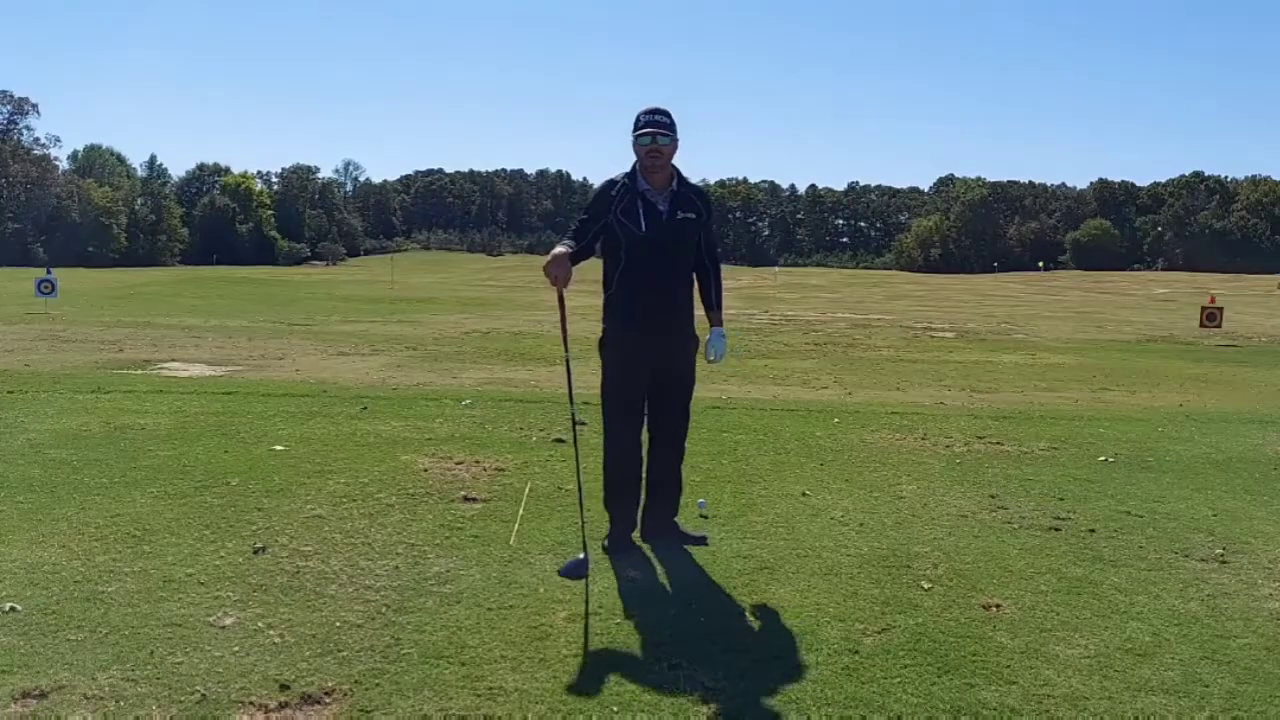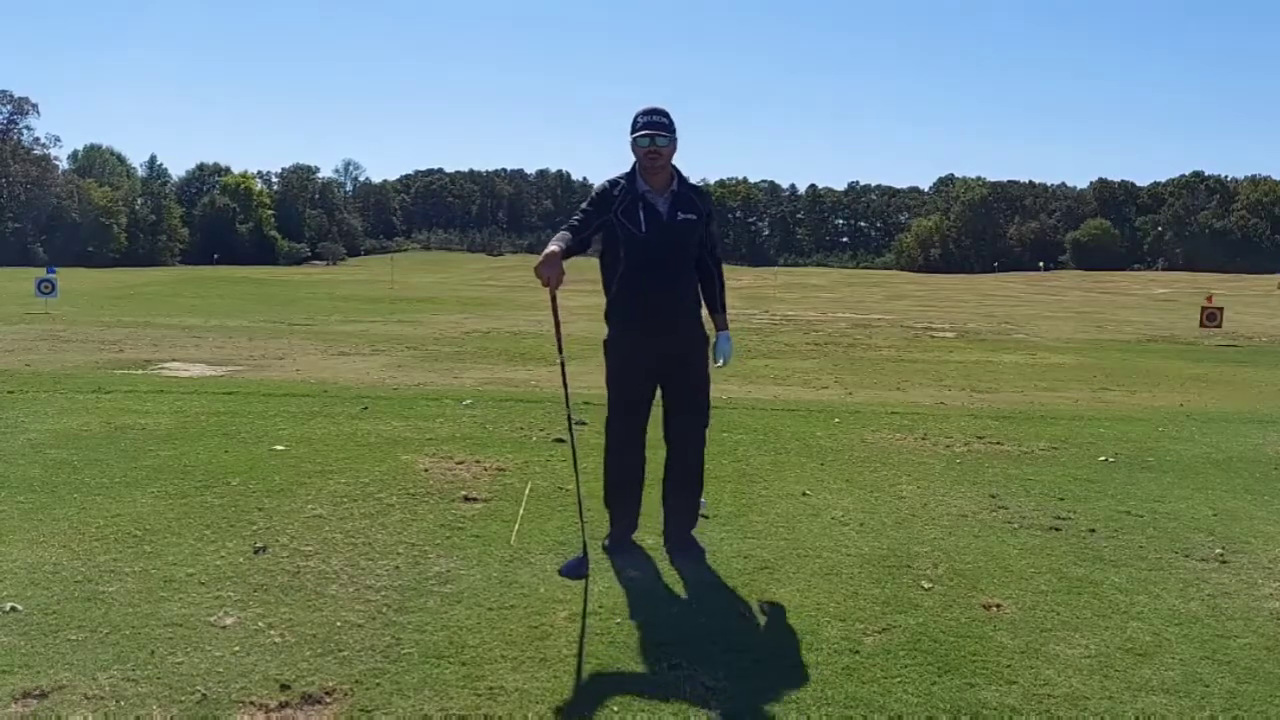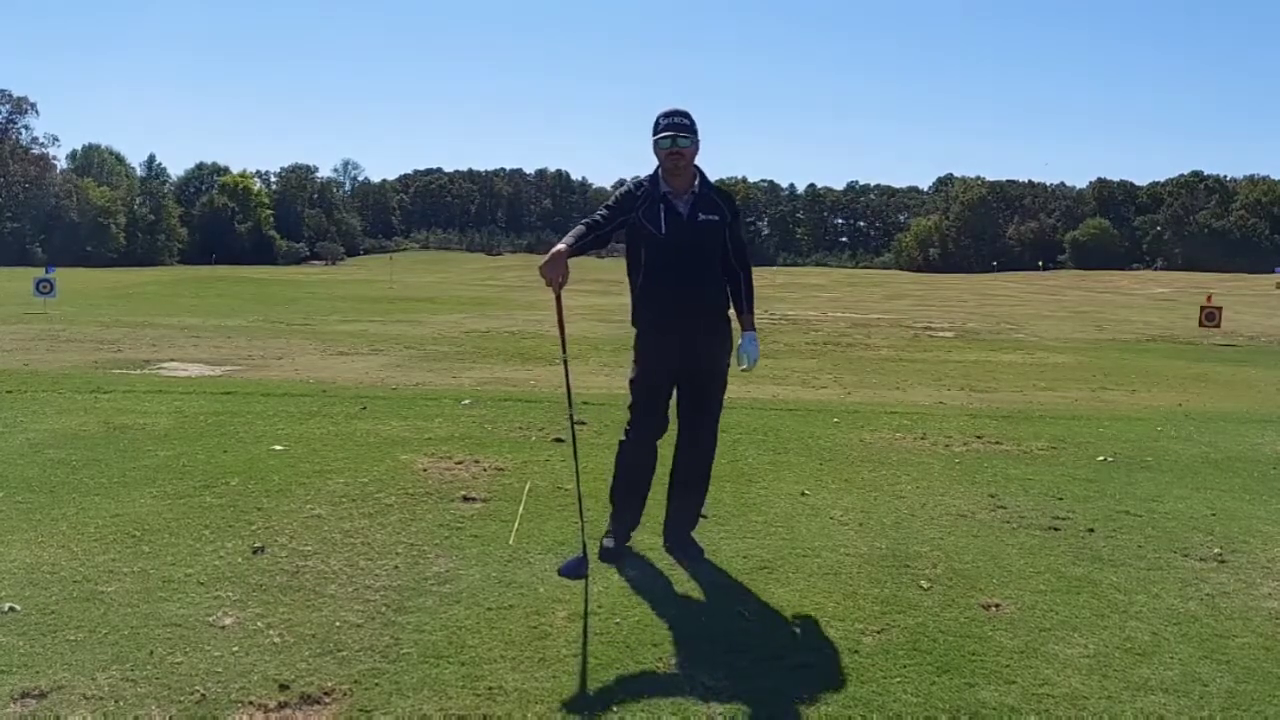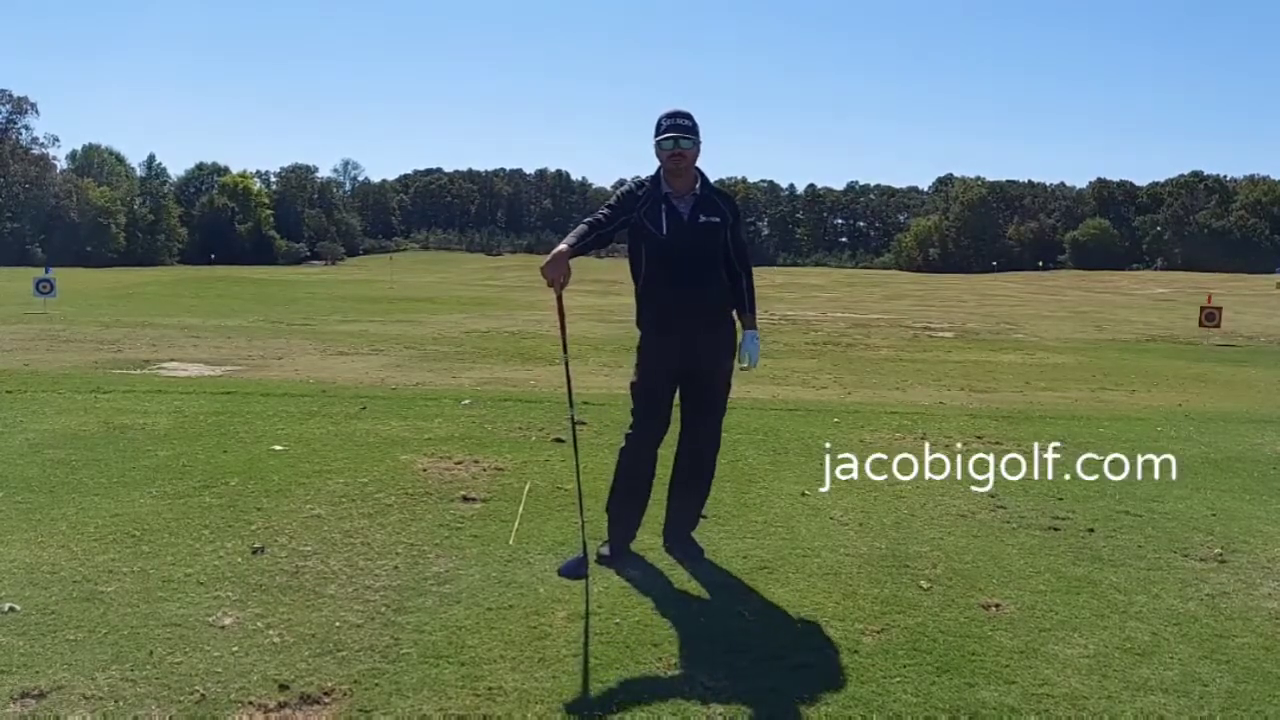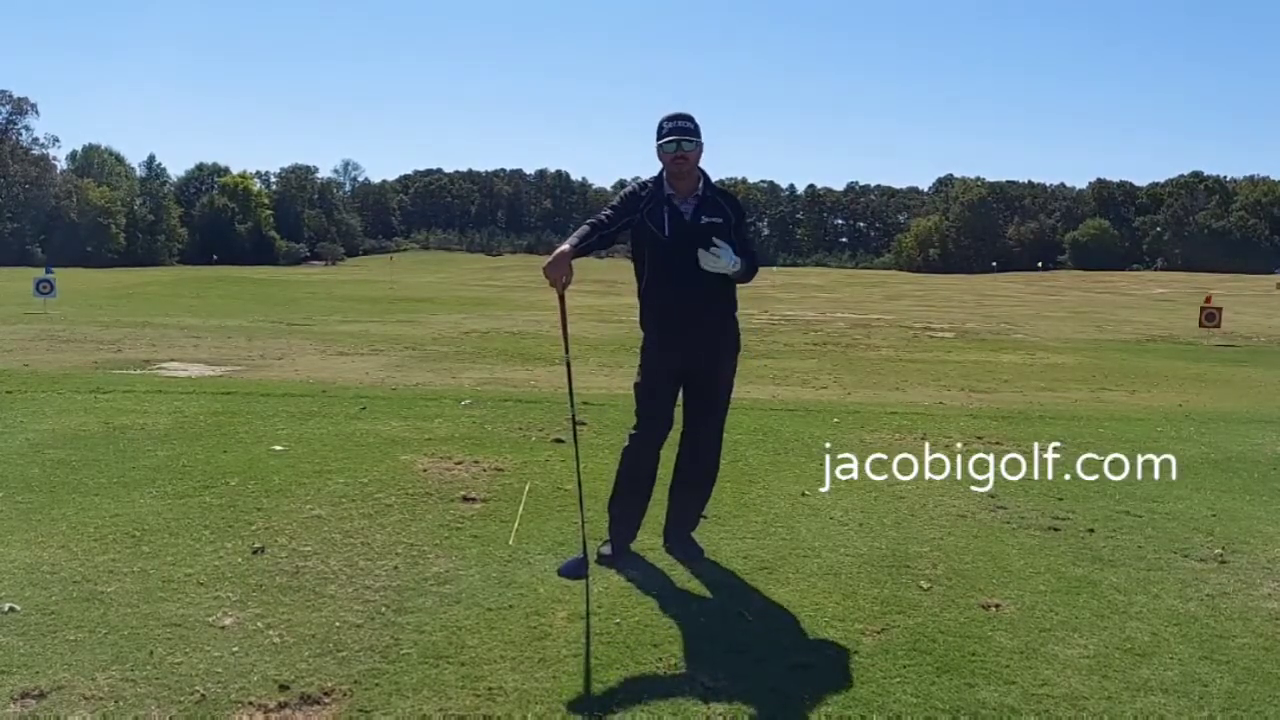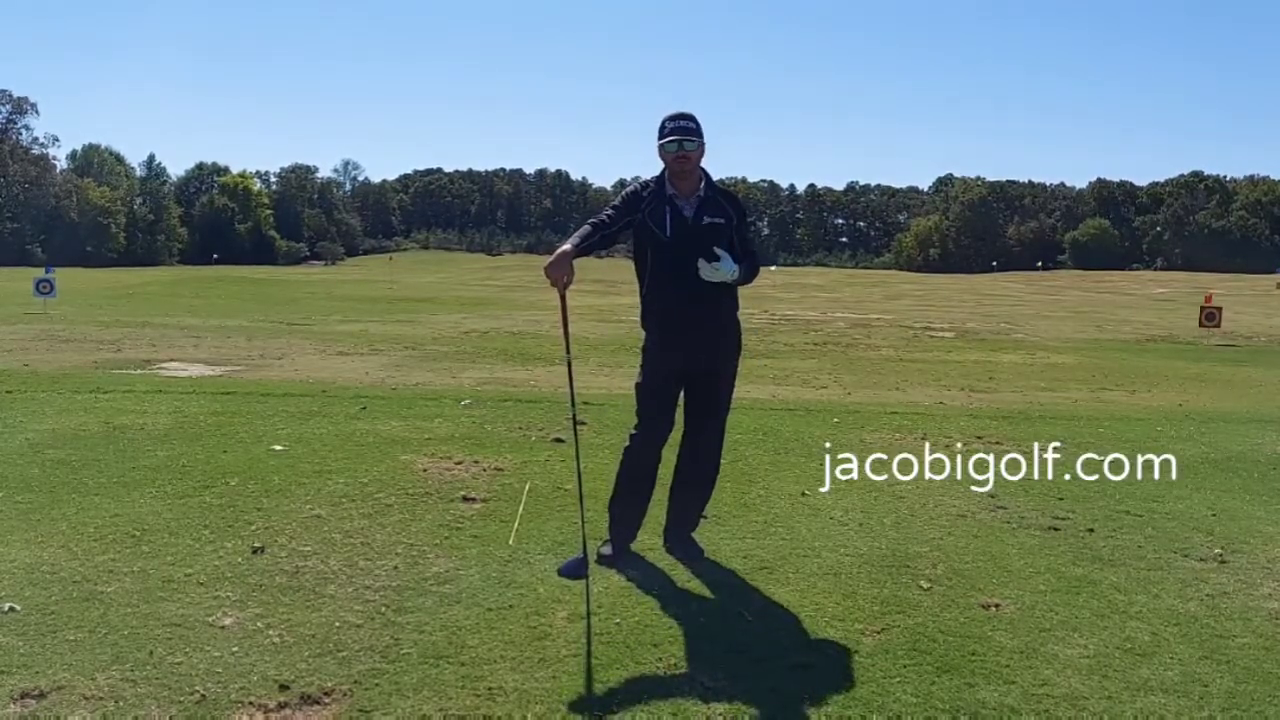
dt=0.7s
person 1, frame 1
left shoulder: (695, 200)
right shoulder: (612, 194)
left elbow: (707, 264)
right elbow: (583, 235)
left wrist: (716, 324)
right wrist: (564, 252)
left hip: (677, 334)
right hip: (624, 333)
left knee: (671, 431)
right knee: (622, 430)
left ankle: (660, 520)
right ankle: (620, 525)
person 1, frame 2
left shoulder: (696, 201)
right shoulder: (612, 195)
left elbow: (709, 267)
right elbow: (579, 228)
left wrist: (721, 327)
right wrist: (556, 249)
left hip: (686, 335)
right hip: (629, 335)
left knee: (688, 434)
right knee: (625, 433)
left ankle: (679, 529)
right ankle: (621, 526)
person 1, frame 3
left shoulder: (720, 202)
right shoulder: (636, 196)
left elbow: (738, 269)
right elbow: (597, 225)
left wrist: (748, 329)
right wrist: (563, 248)
left hip: (710, 337)
right hip: (654, 335)
left knee: (699, 436)
right knee: (642, 430)
left ankle: (680, 529)
right ankle: (619, 528)
person 1, frame 4
left shoulder: (721, 204)
right shoulder: (638, 197)
left elbow: (739, 269)
right elbow: (599, 225)
left wrist: (749, 328)
right wrist: (564, 250)
left hip: (714, 338)
right hip: (658, 336)
left knee: (702, 439)
right knee: (644, 434)
left ankle: (679, 531)
right ankle: (619, 533)
person 1, frame 5
left shoulder: (725, 204)
right shoulder: (641, 197)
left elbow: (750, 263)
right elbow: (602, 225)
left wrist: (734, 264)
right wrist: (568, 249)
left hip: (717, 339)
right hip: (661, 338)
left knee: (704, 440)
right knee: (647, 434)
left ankle: (680, 531)
right ankle: (619, 533)
person 1, frame 6
left shoulder: (727, 204)
right shoulder: (643, 198)
left elbow: (751, 263)
right elbow: (604, 224)
left wrist: (734, 271)
right wrist: (569, 249)
left hip: (718, 341)
right hip: (663, 339)
left knee: (705, 441)
right knee: (648, 436)
left ankle: (680, 531)
right ankle: (620, 533)
